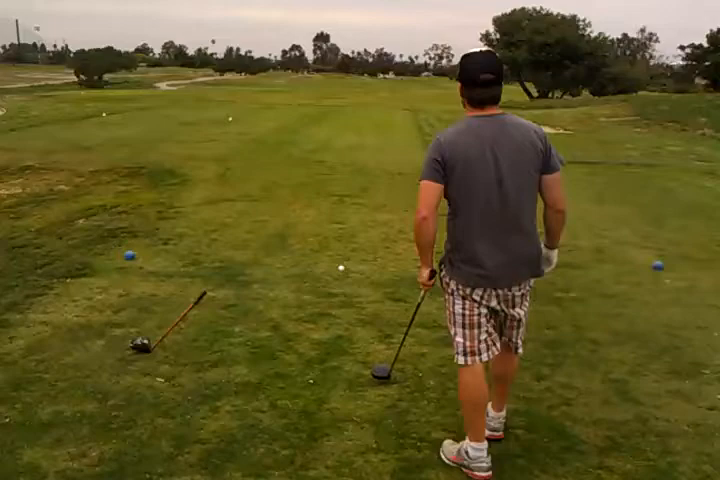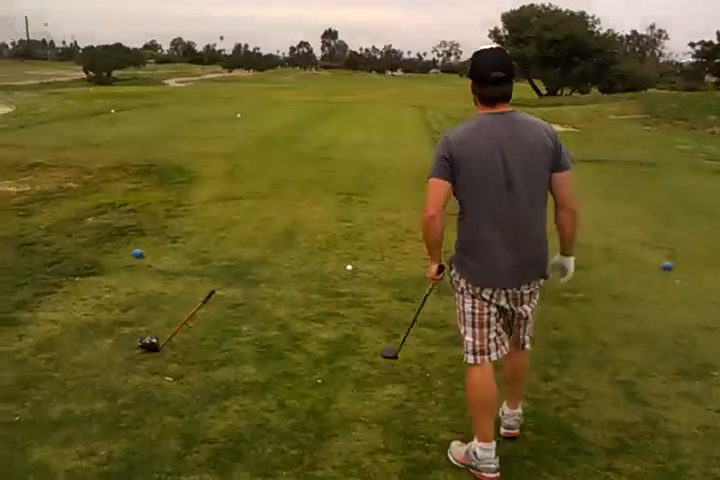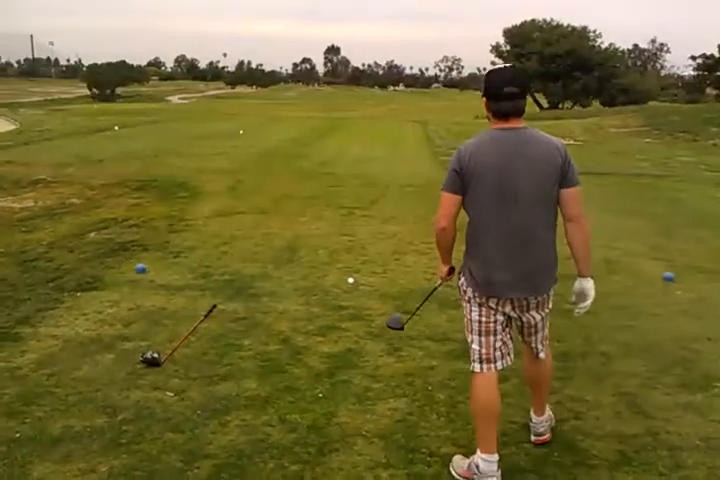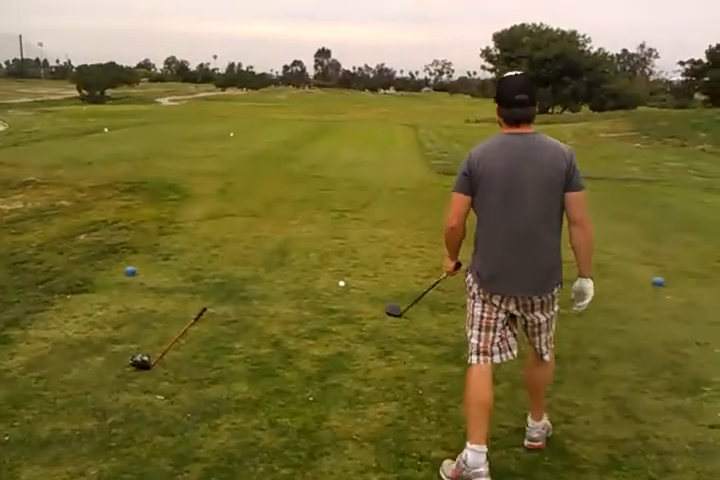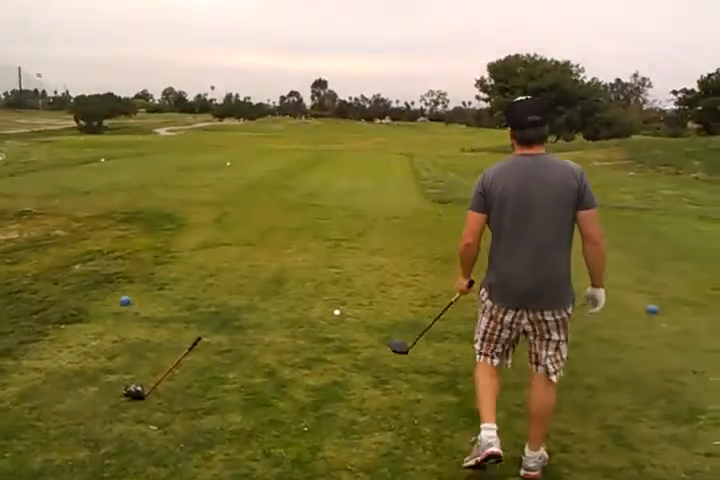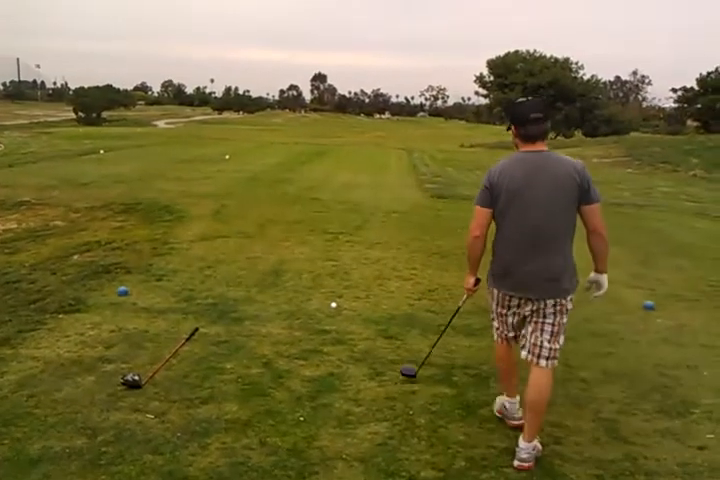
dt=0.2s
person 1, frame 1
left shoulder: (446, 143)
right shoulder: (535, 136)
left elbow: (424, 215)
right elbow: (557, 205)
left wrist: (426, 264)
right wrist: (550, 248)
left hip: (466, 273)
right hip: (520, 269)
left knee: (471, 360)
right knee: (508, 347)
right ankle: (497, 416)
person 1, frame 2
left shoulder: (455, 141)
right shoulder: (545, 134)
left elbow: (433, 213)
right elbow: (567, 205)
left wrist: (434, 260)
right wrist: (567, 252)
left hip: (475, 271)
right hip: (529, 268)
left knee: (479, 359)
right knee: (519, 343)
right ankle: (512, 415)
person 1, frame 3
left shoulder: (467, 153)
right shoulder: (555, 150)
left elbow: (443, 223)
right elbow: (575, 219)
left wrist: (445, 262)
right wrist: (585, 275)
left hip: (482, 280)
right hip: (536, 279)
left knee: (485, 369)
right knee: (537, 349)
right ankle: (541, 421)
person 1, frame 4
left shoulder: (478, 156)
right shoulder: (562, 155)
left elbow: (454, 223)
right elbow: (580, 222)
left wrist: (452, 258)
right wrist: (585, 276)
left hip: (488, 279)
right hip: (541, 280)
left knee: (481, 363)
right knee: (541, 353)
right ankle: (537, 425)
person 1, frame 5
left shoulder: (491, 177)
right shoulder: (572, 175)
left elbow: (469, 239)
right elbow: (593, 238)
left wrist: (464, 275)
right wrist: (597, 285)
left hip: (500, 293)
right hip: (553, 297)
left knee: (487, 361)
right knee: (545, 376)
left ankle: (488, 435)
person 1, frame 6
left shoulder: (497, 173)
right shoulder: (575, 170)
left elbow: (476, 233)
right elbow: (597, 230)
left wrist: (471, 273)
right wrist: (601, 272)
left hip: (506, 282)
right hip: (554, 286)
left knee: (505, 340)
right knee: (541, 363)
left ankle: (511, 406)
right ankle: (526, 447)
